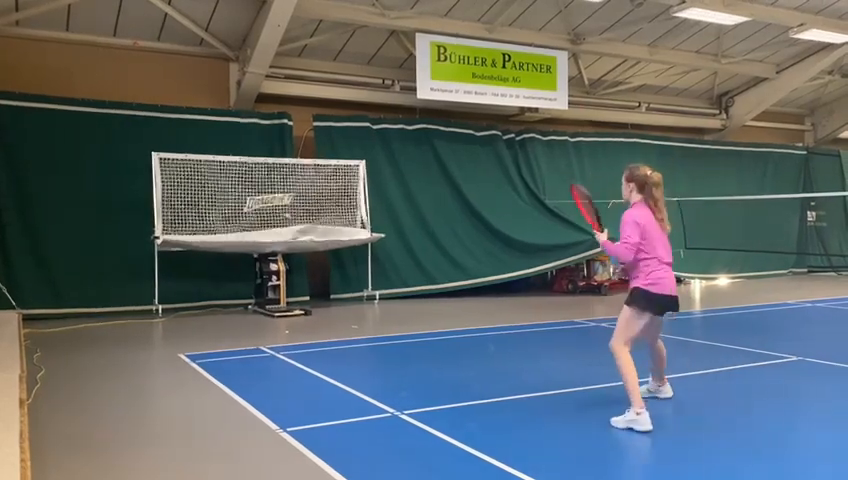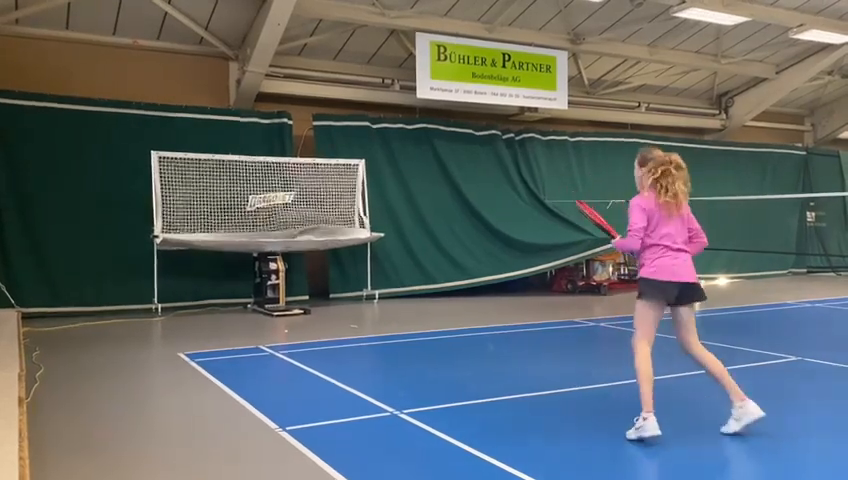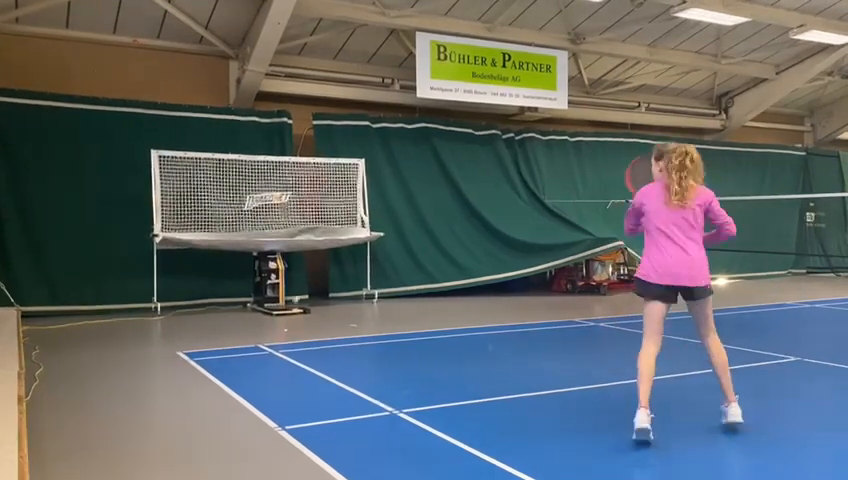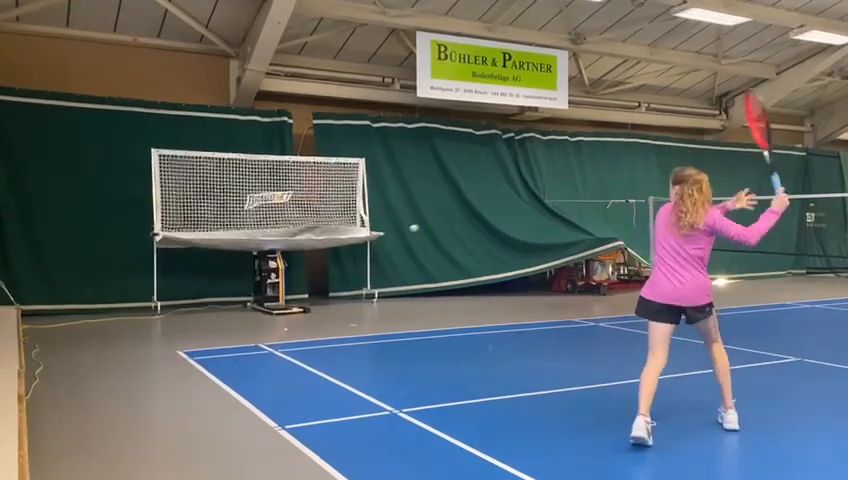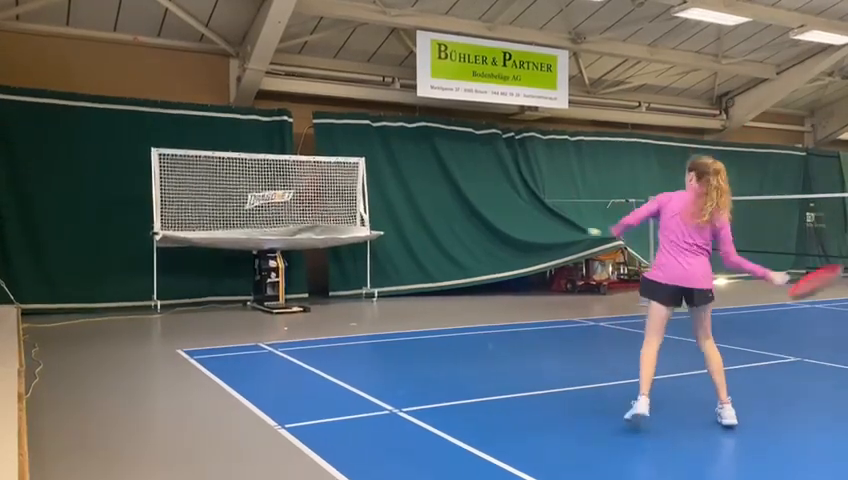
dt=0.3s
person 1, frame 1
left shoulder: (632, 215)
right shoulder: (654, 214)
left elbow: (624, 255)
left wrist: (603, 241)
right wrist: (640, 265)
left hip: (649, 288)
right hip: (667, 287)
left knee: (618, 345)
right knee: (651, 337)
left ankle: (638, 412)
right ankle: (660, 384)
person 1, frame 2
left shoulder: (640, 202)
right shoulder: (678, 201)
left elbow: (634, 243)
right elbow: (700, 241)
left wrist: (617, 243)
left hip: (657, 277)
right hip: (685, 277)
left knee: (641, 346)
right knee: (692, 346)
left ankle: (647, 418)
right ankle: (742, 404)
person 1, frame 3
left shoulder: (644, 194)
right shoulder: (702, 194)
left elbow: (630, 229)
right elbow: (729, 230)
left hip: (657, 275)
right hip: (695, 274)
left knee: (651, 344)
right knee: (709, 336)
left ankle: (642, 412)
right ankle: (731, 405)
person 1, frame 4
left shoulder: (663, 213)
right shoulder: (709, 216)
right elbow: (748, 238)
left wrist: (728, 206)
right wrist: (775, 209)
left hip: (659, 294)
right hip: (695, 294)
left knee: (655, 360)
right knee: (714, 344)
left ankle: (642, 419)
right ankle: (728, 410)
person 1, frame 5
left shoulder: (668, 199)
right shoulder: (718, 210)
left elbow: (632, 220)
right elbow: (731, 258)
left wrist: (617, 229)
right wrist: (767, 275)
left hip: (664, 278)
right hip: (699, 280)
left knee: (651, 341)
right knee: (705, 341)
left ankle: (643, 400)
right ankle: (725, 406)
